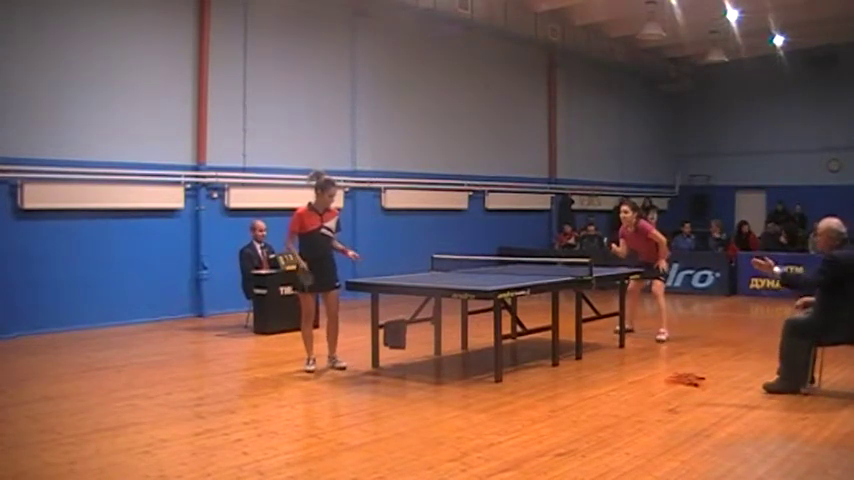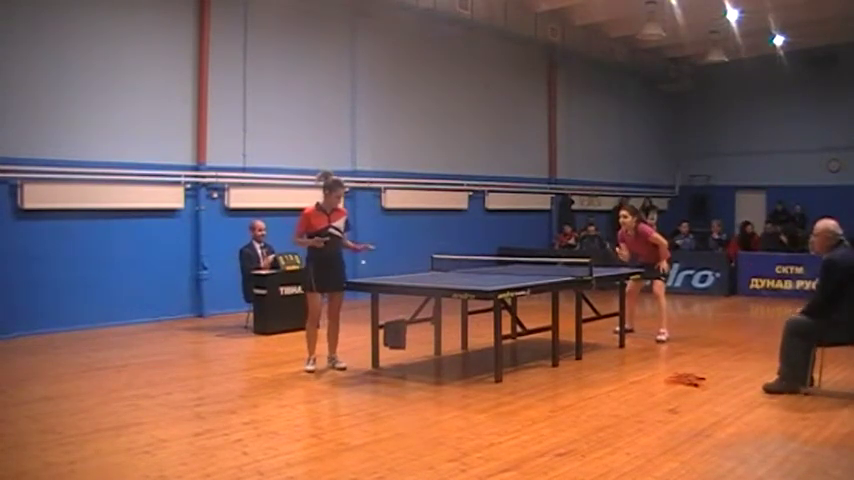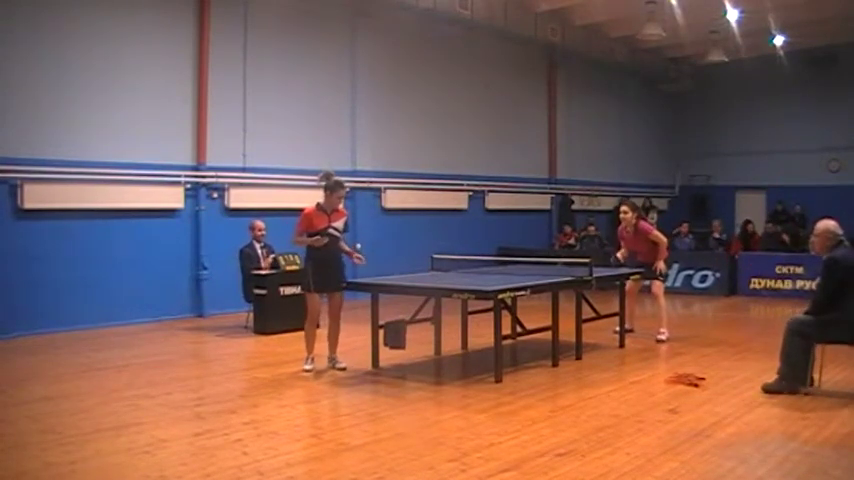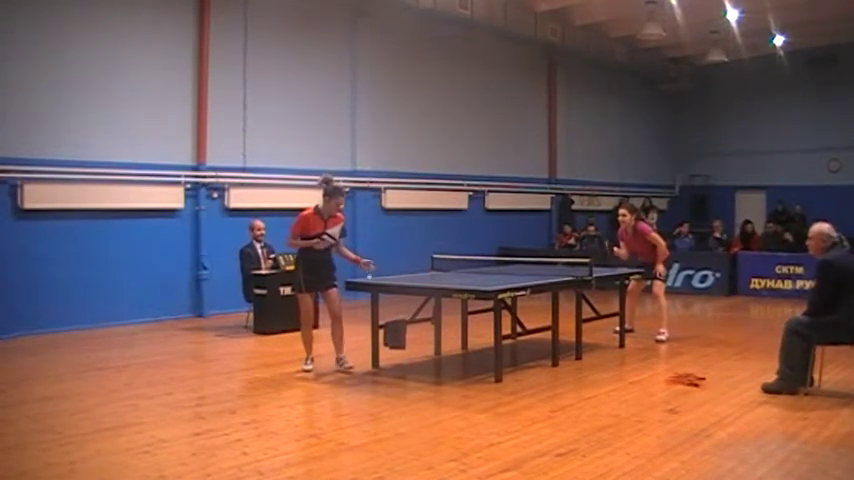
dt=0.4s
person 1, frame 1
left shoulder: (334, 214)
right shoulder: (301, 214)
right elbow: (289, 242)
left wrist: (346, 250)
right wrist: (299, 259)
left hip: (329, 268)
right hip: (308, 269)
left knee: (333, 315)
right knee: (308, 316)
left ankle: (332, 356)
right ankle: (310, 358)
person 1, frame 2
left shoulder: (342, 214)
right shoulder: (309, 214)
right elbow: (297, 239)
left wrist: (358, 247)
right wrist: (312, 243)
left hip: (336, 267)
right hip: (316, 268)
left knee: (334, 316)
right knee: (314, 316)
left ankle: (332, 356)
right ankle: (311, 358)
person 1, frame 3
left shoulder: (342, 215)
right shoulder: (310, 214)
right elbow: (297, 239)
left wrist: (352, 253)
right wrist: (312, 240)
left hip: (336, 268)
right hip: (315, 269)
left knee: (335, 317)
right knee: (313, 317)
left ankle: (332, 357)
right ankle: (309, 357)
person 1, frame 4
left shoulder: (339, 220)
right shoulder: (306, 217)
left elbow: (340, 248)
right elbow: (291, 242)
left wrist: (359, 260)
right wrist: (310, 243)
left hip: (327, 270)
right hip: (306, 271)
left knee: (337, 315)
right knee: (307, 319)
left ankle: (340, 358)
right ankle: (309, 357)
person 2, frame 1
left shoulder: (837, 258)
left elbow: (811, 281)
left wrist: (776, 271)
right wrist: (815, 300)
left knee: (793, 325)
right knee: (802, 320)
left ankle: (789, 380)
right ankle: (801, 376)
person 2, frame 2
left shoulder: (833, 260)
left elbow: (822, 298)
left wrist: (803, 313)
right wrist: (806, 312)
left knee: (794, 326)
right knee: (803, 324)
left ankle: (789, 380)
right ankle: (801, 377)
person 2, frame 3
left shoulder: (834, 259)
left elbow: (823, 297)
left wrist: (807, 314)
right wrist: (809, 314)
left knee: (796, 325)
right knee: (803, 324)
left ankle: (789, 380)
right ankle: (800, 377)
person 2, frame 4
left shoulder: (828, 261)
left elbow: (819, 301)
left wrist: (805, 315)
right wrist: (808, 315)
left knee: (795, 326)
right knee: (804, 325)
left ankle: (788, 380)
right ankle: (801, 377)
person 3, frame 1
left shoulder: (642, 226)
right shoulder: (623, 230)
left elbow: (662, 241)
right elbow: (623, 253)
left wrist: (661, 259)
right wrist: (615, 249)
left hip: (659, 261)
right hip: (645, 261)
left knee: (657, 291)
right knee: (632, 290)
left ankle: (663, 329)
right ankle: (629, 324)
person 3, frame 2
left shoulder: (642, 229)
right shoulder: (622, 234)
left elbow: (663, 243)
right elbow: (627, 256)
left wrist: (663, 260)
right wrist: (620, 253)
left hip: (658, 262)
right hip: (643, 262)
left knee: (658, 292)
right knee: (630, 291)
left ankle: (664, 330)
right ankle: (628, 325)
person 3, frame 3
left shoulder: (643, 227)
right shoulder: (622, 230)
left elbow: (663, 241)
right elbow: (626, 249)
left wrist: (660, 260)
right wrist: (620, 254)
left hip: (656, 261)
right hip: (641, 261)
left knee: (657, 292)
right knee: (629, 290)
left ankle: (664, 330)
right ankle: (628, 325)
person 3, frame 4
left shoulder: (641, 228)
right shoulder: (622, 232)
left elbow: (661, 244)
right elbow: (625, 255)
left wrist: (659, 263)
right wrist: (617, 251)
left hip: (659, 261)
right hip: (644, 262)
left knee: (657, 292)
right knee: (631, 291)
left ankle: (664, 330)
right ankle: (629, 325)
